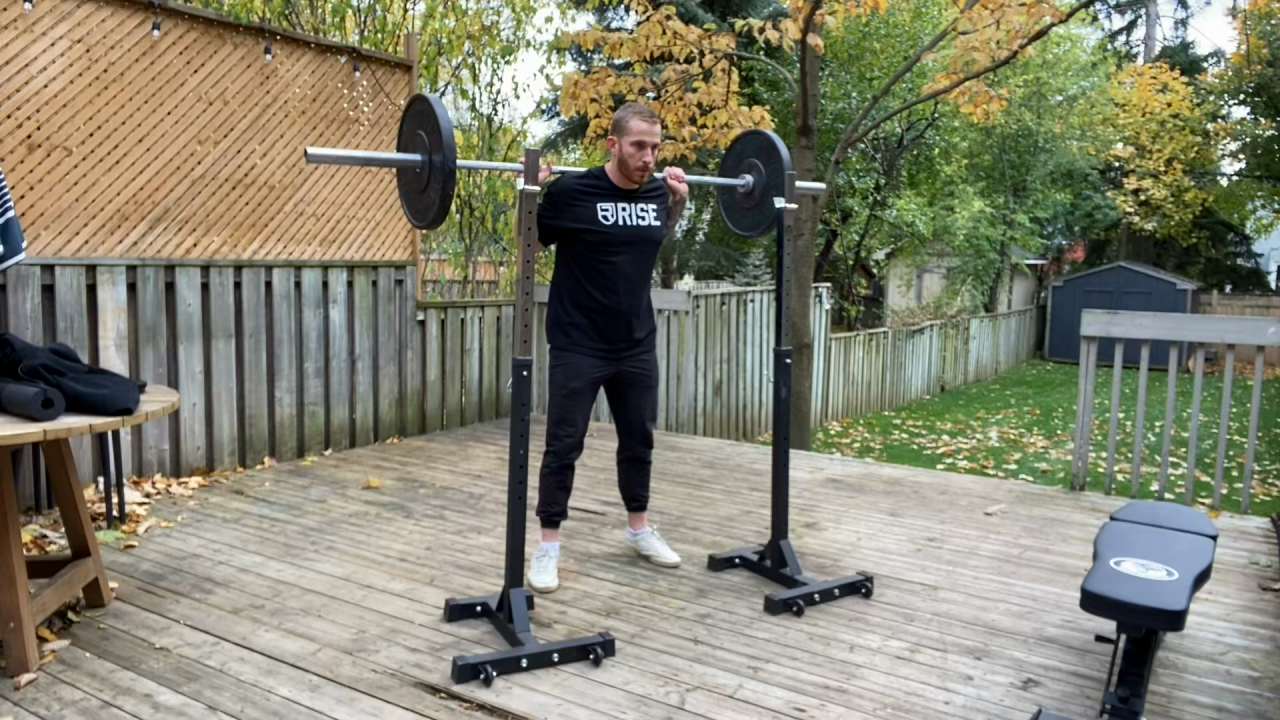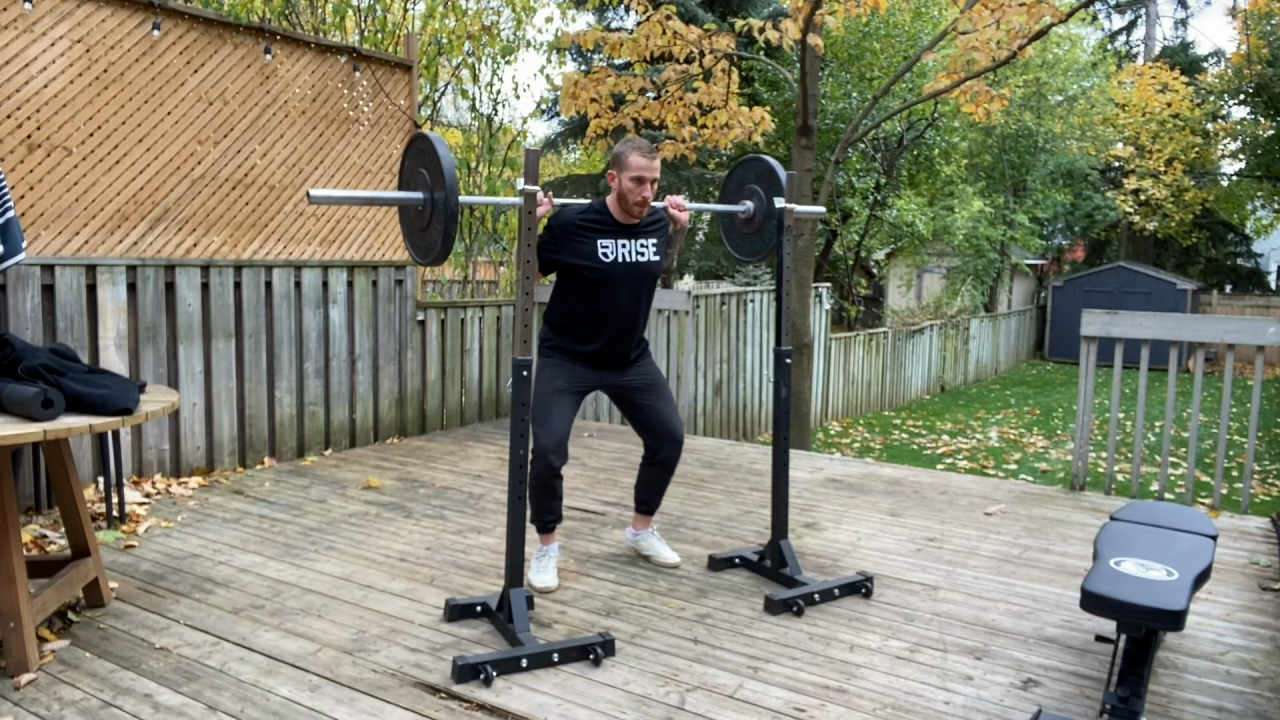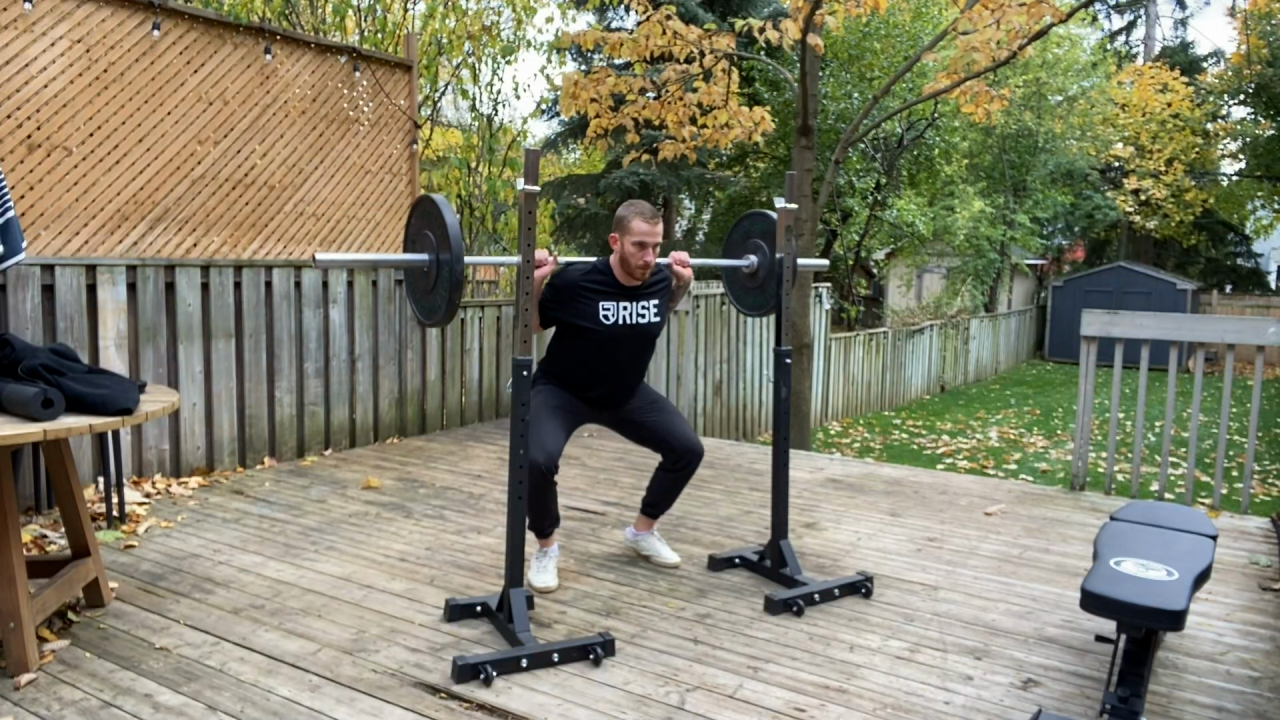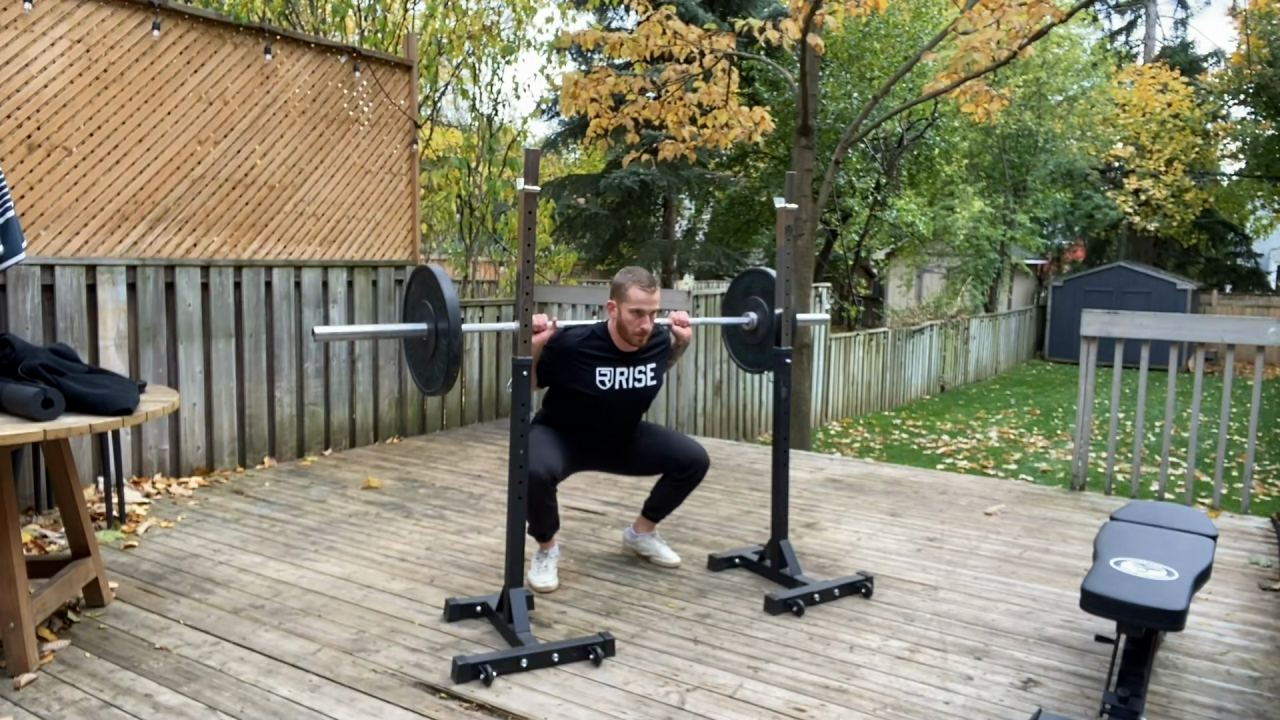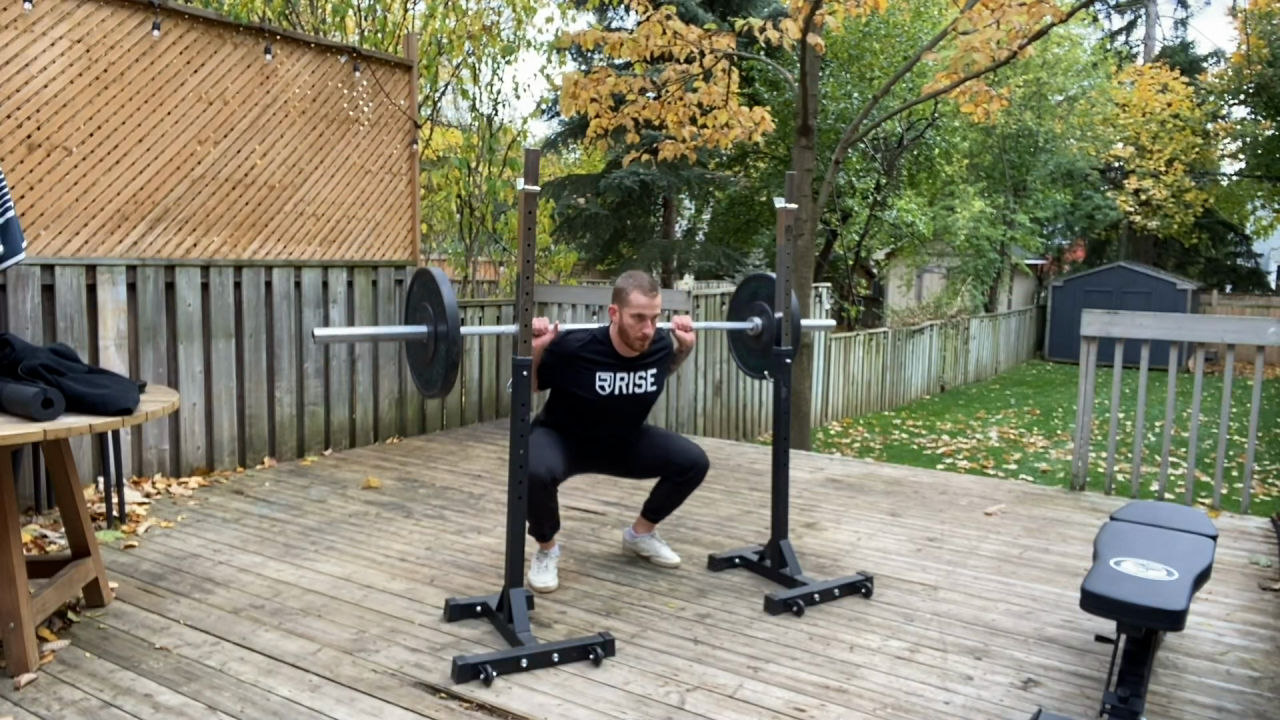
dt=1s
person 1, frame 1
left shoulder: (657, 193)
right shoulder: (573, 191)
left wrist: (678, 201)
left hip: (636, 342)
right hip: (578, 344)
left knee: (638, 440)
right knee: (564, 445)
left ankle: (638, 529)
right ankle: (547, 546)
person 1, frame 2
left shoulder: (657, 223)
right shoulder: (573, 224)
left wrist: (679, 228)
left hip: (630, 356)
right hip: (567, 356)
left knee: (669, 438)
right knee: (548, 450)
left ankle: (641, 530)
right ankle: (546, 547)
person 1, frame 3
left shoulder: (659, 280)
right shoulder: (575, 282)
right elbow: (528, 325)
left wrist: (683, 282)
right wrist: (535, 282)
left hip: (627, 392)
right hip: (563, 391)
left knee: (687, 448)
right knee: (539, 459)
left ankle: (642, 531)
right ankle: (546, 548)
person 1, frame 4
left shoulder: (658, 340)
right shoulder: (573, 345)
left wrist: (682, 341)
right wrist: (534, 346)
left hip: (623, 438)
right hip: (561, 436)
left knee: (693, 459)
right knee: (537, 471)
left ankle: (641, 532)
right ankle: (546, 549)
person 1, frame 5
left shoulder: (660, 345)
right shoulder: (575, 348)
right elbow: (527, 386)
left wrist: (685, 346)
right wrist: (535, 348)
left hip: (623, 441)
right hip: (562, 437)
left knee: (693, 461)
right knee: (538, 473)
left ankle: (640, 533)
right ankle: (546, 550)
